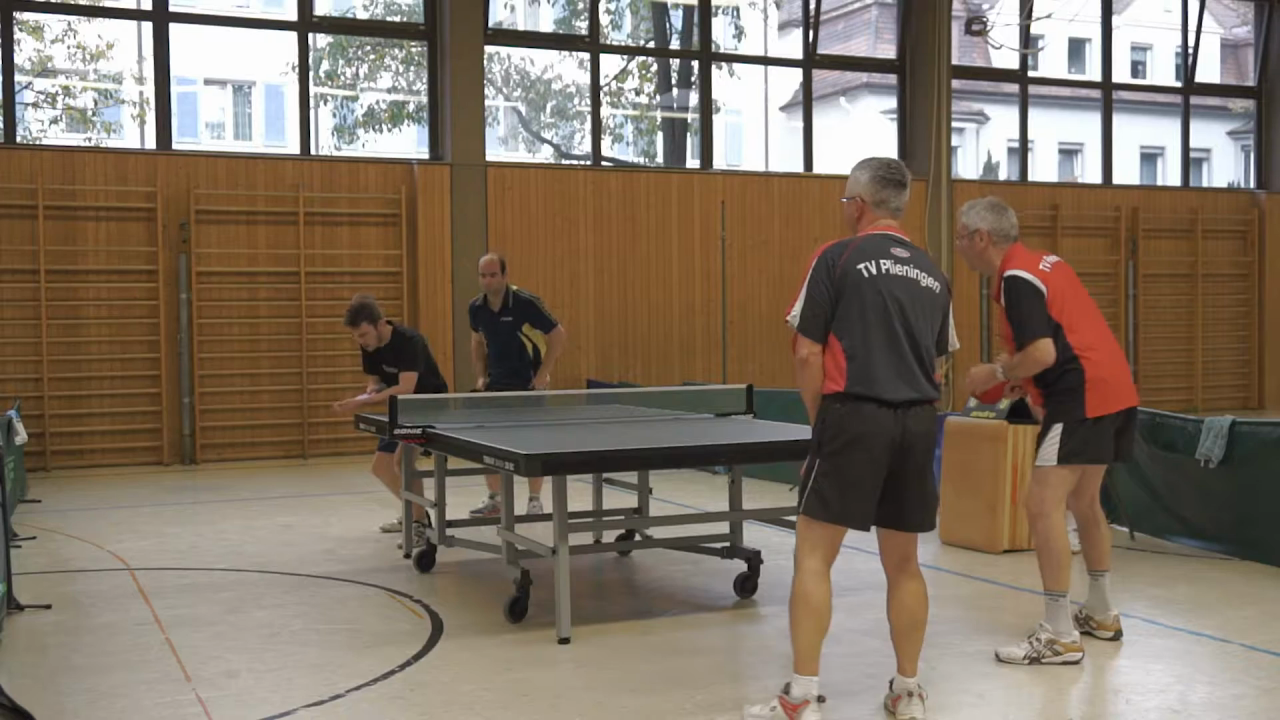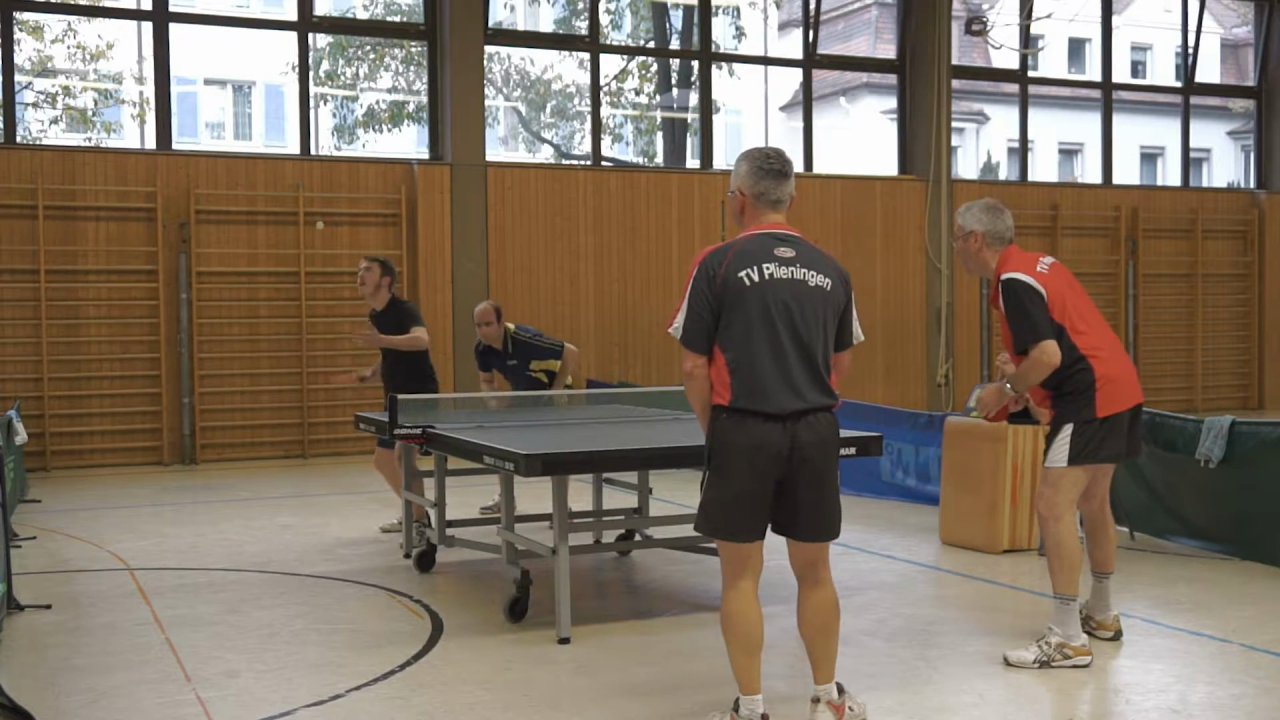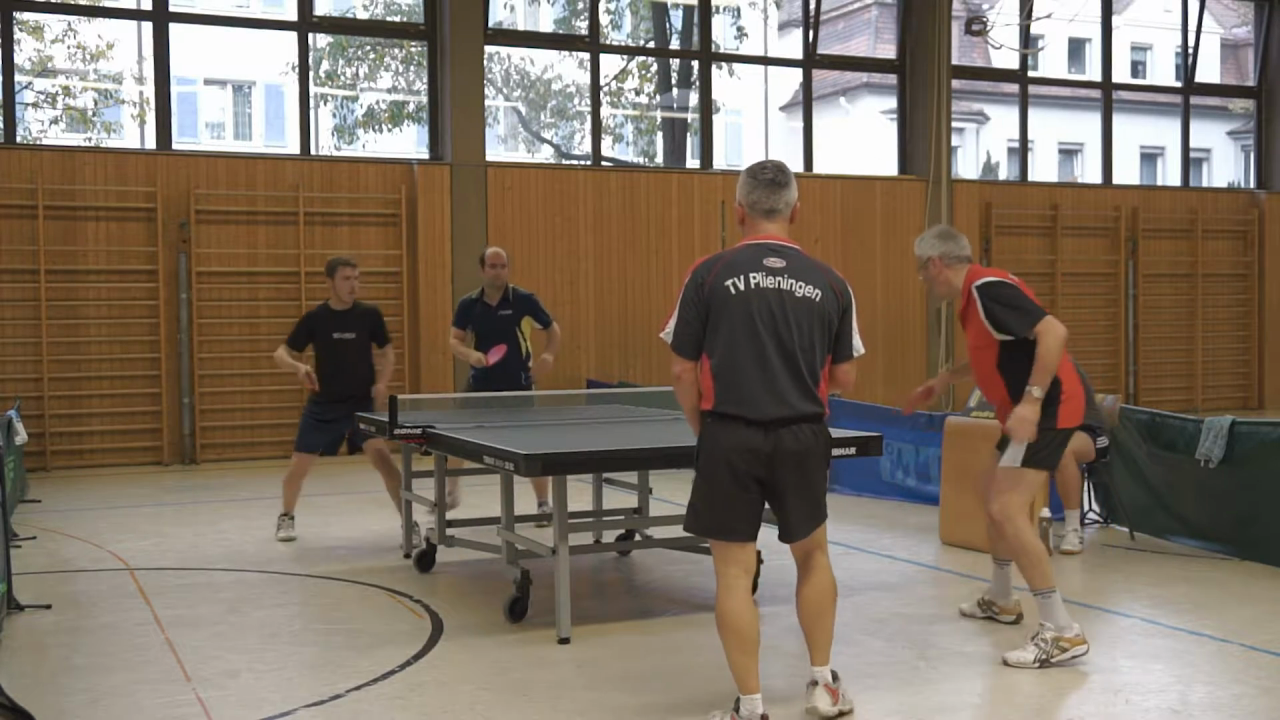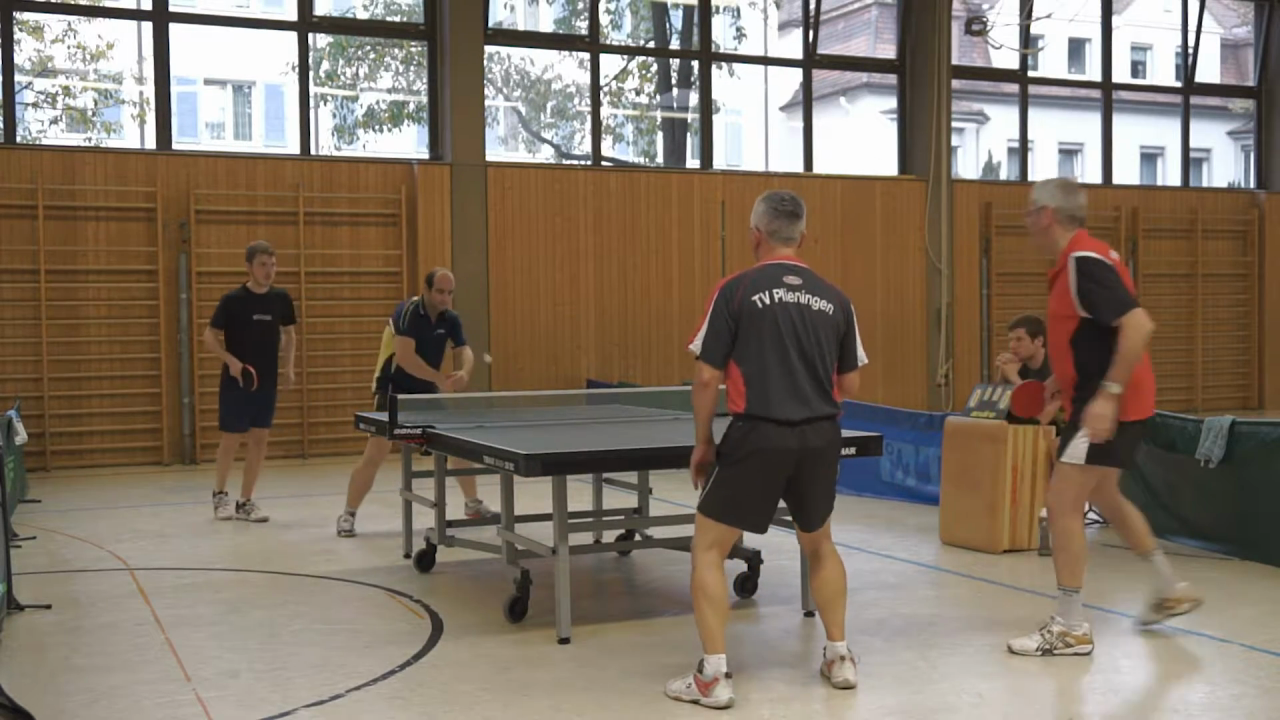
dt=1s
person 1, frame 1
left shoulder: (836, 258)
right shoulder: (933, 275)
left elbow: (807, 354)
left wrist: (820, 421)
left hip: (856, 418)
right hip: (916, 425)
left knee: (813, 556)
right knee: (903, 563)
person 1, frame 2
left shoulder: (718, 264)
right shoulder: (831, 270)
left elbow: (694, 367)
right elbow: (840, 362)
left wrist: (712, 430)
left hip: (745, 432)
right hip: (815, 432)
left knee: (741, 577)
right knee: (814, 572)
person 1, frame 3
left shoulder: (710, 274)
right shoulder: (830, 283)
left elbow: (683, 371)
right elbow: (845, 378)
left wrist: (702, 434)
left hip: (731, 439)
right hip: (802, 438)
left knee: (734, 575)
right knee: (813, 557)
person 1, frame 4
left shoulder: (735, 291)
right shoulder: (835, 299)
left elbow: (706, 378)
right elbow: (849, 384)
left wrist: (703, 442)
left hip: (757, 437)
right hip: (820, 438)
left knee: (708, 549)
right knee: (819, 546)
left ankle: (713, 675)
right ankle: (839, 656)
person 2, frame 1
left shoulder: (1016, 278)
right shoulder: (1043, 262)
left elbow: (1042, 354)
left wrist: (995, 373)
right wrist: (1014, 370)
left hip: (1083, 398)
right hip: (1113, 388)
left knee: (1043, 505)
right knee: (1083, 500)
left ankle: (1059, 636)
right ankle: (1101, 614)
person 2, frame 2
left shoulder: (1013, 281)
right shoulder: (1036, 264)
left elbow: (1047, 355)
left wrist: (1005, 389)
right wrist: (1021, 384)
left hip: (1089, 398)
right hip: (1116, 387)
left knee: (1053, 508)
right knee: (1092, 502)
left ankle: (1068, 639)
right ankle: (1101, 614)
person 2, frame 3
left shoulder: (988, 289)
right shoulder: (978, 294)
left elbow: (1053, 331)
left wrist: (1032, 400)
right wrist: (944, 380)
left hip: (1044, 409)
right hip: (1031, 410)
left knee: (1006, 511)
right knee: (993, 492)
left ankle: (1062, 633)
right ankle: (1000, 598)
person 2, frame 4
left shoulder: (1085, 262)
right shoulder: (1081, 259)
left elbow: (1139, 325)
left wrist: (1107, 394)
right wrist: (1062, 379)
left hip: (1109, 405)
right hip: (1110, 402)
left knee: (1062, 504)
right knee: (1105, 497)
left ankle: (1069, 628)
right ankle: (1169, 590)
person 3, frame 1
left shoulder: (409, 341)
right shoulder: (369, 345)
left elbow: (406, 389)
right elbow: (375, 381)
left wrist: (363, 402)
right wrist: (372, 391)
left knee: (402, 458)
right knee: (381, 467)
left ankle: (420, 524)
right ankle: (414, 513)
person 3, frame 2
left shoulder: (404, 310)
right shoulder: (374, 316)
left elbow: (422, 341)
left wrist: (383, 340)
right wrist: (371, 373)
left hip: (420, 396)
right hip: (396, 399)
left knee: (402, 455)
right knee: (382, 461)
left ankle: (420, 524)
right ankle: (413, 513)
person 3, frame 3
left shoulder: (370, 315)
right shoulder: (315, 317)
left elbow: (385, 352)
right elbow: (281, 353)
left wrist: (382, 383)
right wrist: (298, 367)
left hip: (362, 402)
right hip: (322, 404)
left knee: (381, 458)
right knee: (297, 469)
right ankle: (287, 516)
person 3, frame 4
left shoulder: (281, 299)
right shoulder: (232, 300)
left elbow: (289, 334)
right elbow: (209, 336)
left wrist: (289, 366)
right wrist: (230, 360)
left hip: (267, 382)
right hip: (236, 382)
left knee: (259, 441)
right knee: (231, 441)
left ankle: (245, 502)
right ankle: (220, 494)
person 4, frame 1
left shoulder: (526, 303)
right shoulder: (476, 307)
left elbow: (558, 335)
left wrist: (543, 373)
right wrist: (480, 375)
left hip: (528, 383)
right hip: (495, 384)
left ankle: (535, 500)
right ankle: (495, 499)
person 4, frame 2
left shoulder: (526, 340)
right shoulder: (481, 349)
left elbow: (571, 353)
right elbow: (487, 381)
left wrist: (557, 390)
left hip: (551, 390)
right hip: (522, 393)
person 4, frame 3
left shoulder: (525, 300)
right shoulder: (468, 304)
left elbow: (553, 329)
right elbow: (454, 341)
left wrist: (548, 354)
right wrist: (470, 354)
left hip: (517, 383)
right hip: (480, 382)
left ankle: (544, 504)
right ankle: (451, 492)
person 4, frame 4
left shoulder: (450, 319)
right shoulder: (408, 312)
left elbow: (464, 351)
right elbow: (404, 357)
left wrist: (463, 373)
right wrist: (439, 379)
left hip: (427, 393)
right hip: (393, 391)
right knee: (374, 454)
left ankle: (473, 504)
right ankle: (348, 513)
